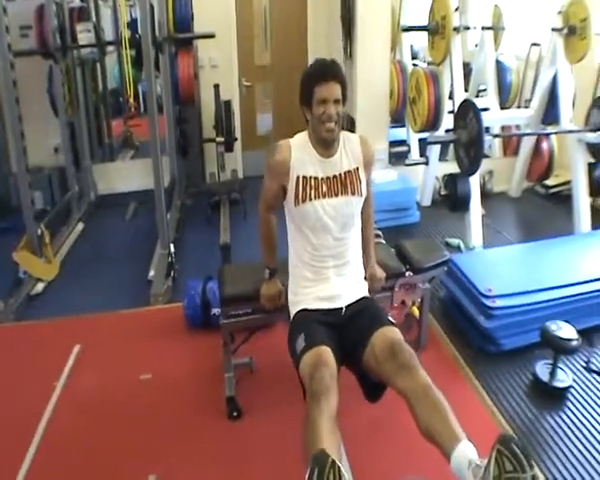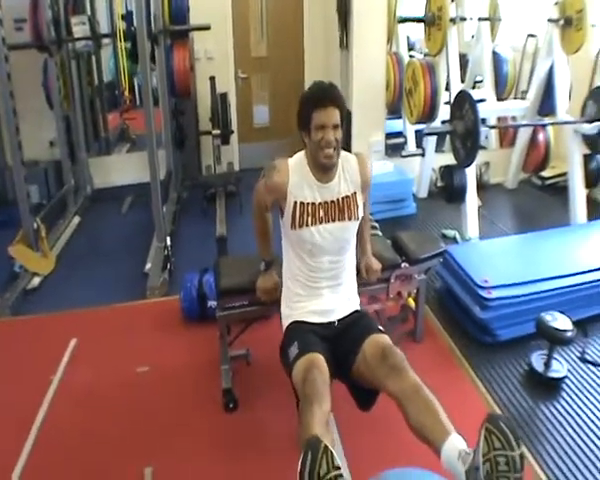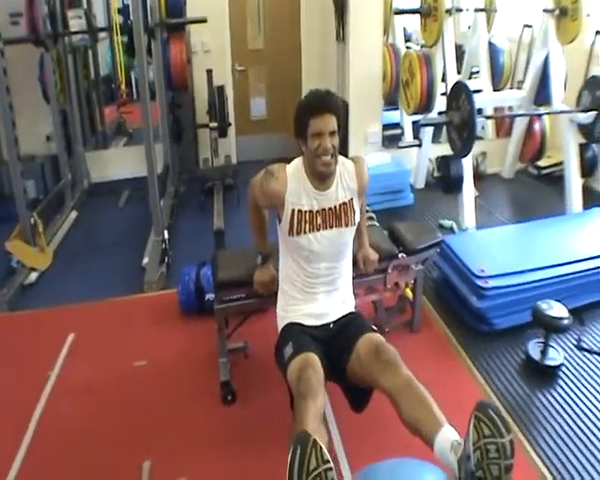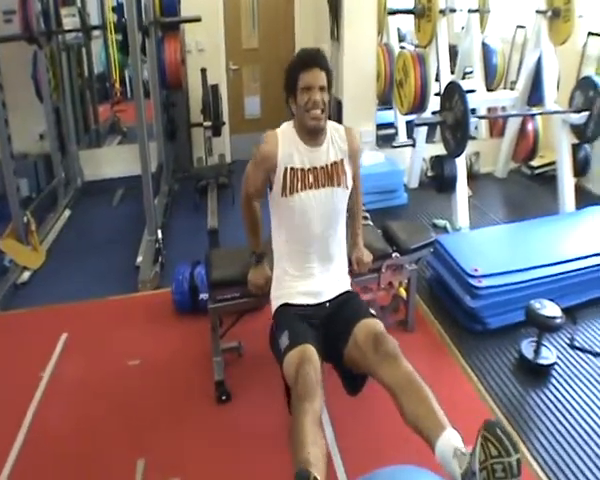
dt=0.4s
person 1, frame 1
left shoulder: (362, 151)
right shoulder: (285, 157)
right elbow: (265, 211)
right wrist: (271, 275)
left hip: (356, 296)
right hip: (310, 305)
left knee: (402, 360)
right knee: (321, 379)
person 1, frame 2
left shoulder: (360, 168)
right shoulder: (281, 177)
right elbow: (259, 207)
right wrist: (267, 268)
left hip: (348, 310)
right hip: (303, 317)
left knee: (393, 362)
right knee: (313, 382)
person 1, frame 3
left shoulder: (357, 172)
right shoulder: (279, 183)
right elbow: (253, 198)
right wrist: (264, 261)
left hip: (343, 311)
right hip: (299, 320)
left knee: (386, 359)
right knee: (308, 380)
person 1, frame 4
left shoulder: (348, 140)
right shoulder: (272, 148)
right elbow: (249, 199)
right wrist: (258, 260)
left hip: (338, 289)
right hip: (293, 298)
left knee: (385, 350)
right knee: (306, 379)
